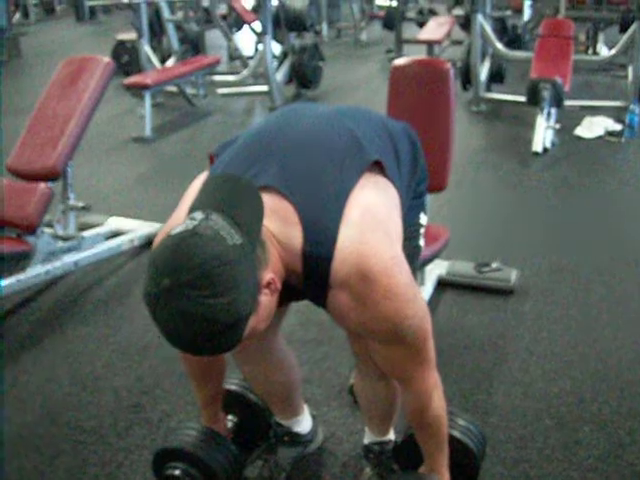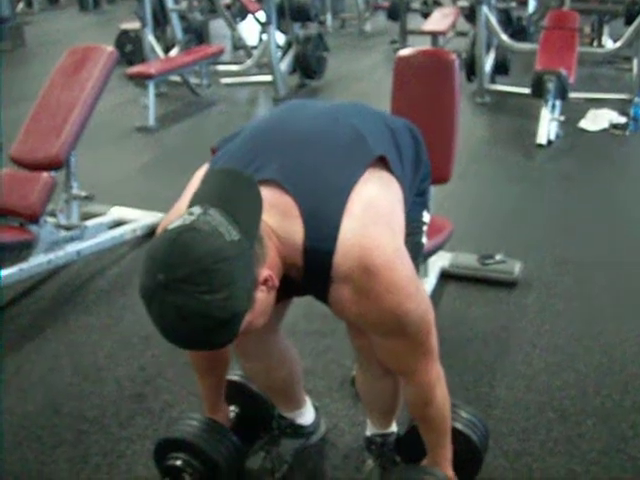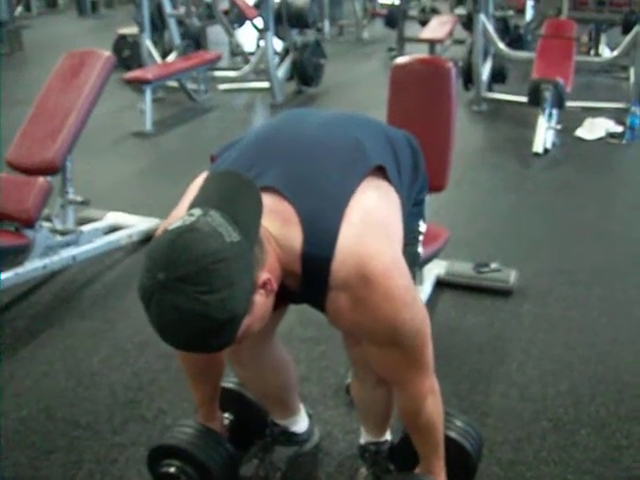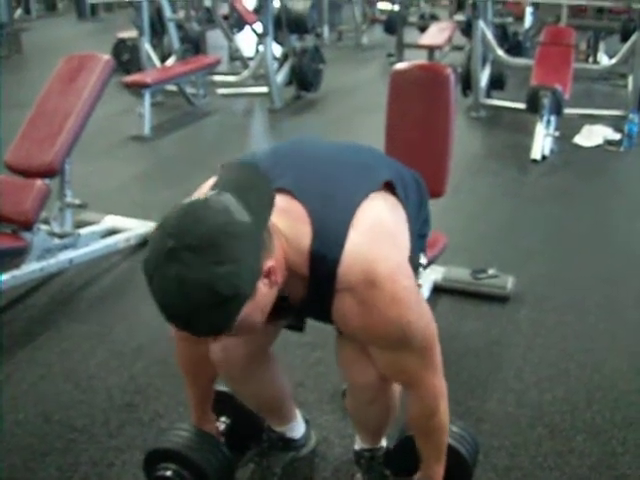
dt=1s
person 1, frame 1
left shoulder: (364, 274)
right shoulder: (179, 246)
left elbow: (418, 378)
right elbow: (199, 339)
right wrist: (211, 420)
left knee: (371, 347)
right knee: (249, 338)
left ankle: (380, 448)
right ankle: (295, 430)
person 1, frame 2
left shoulder: (366, 266)
right shoulder: (180, 237)
left elbow: (421, 371)
right elbow: (204, 329)
right wrist: (214, 410)
left knee: (373, 343)
right knee: (249, 335)
left ankle: (382, 440)
right ankle: (298, 422)
person 1, frame 3
left shoulder: (364, 272)
right shoulder: (180, 241)
left elbow: (415, 382)
right elbow: (197, 336)
right wrist: (208, 417)
left knee: (370, 354)
right knee: (243, 343)
left ankle: (376, 447)
right ankle: (291, 430)
person 1, frame 4
left shoulder: (369, 276)
right shoulder: (198, 233)
left elbow: (425, 382)
right elbow: (193, 337)
right wrist: (202, 421)
left knee: (366, 372)
right knee: (232, 356)
left ankle: (371, 452)
right ankle: (289, 434)
